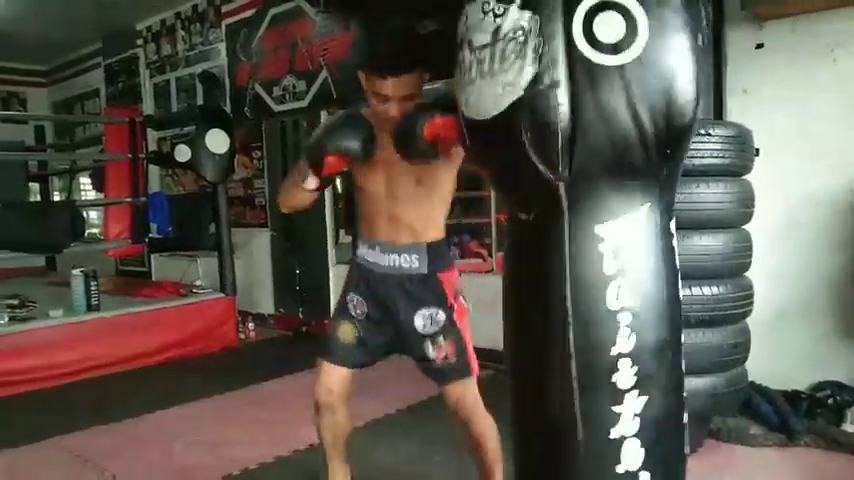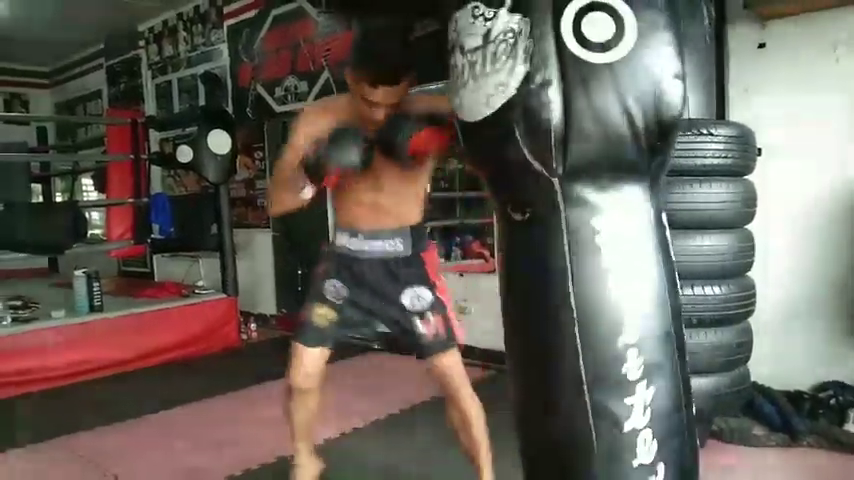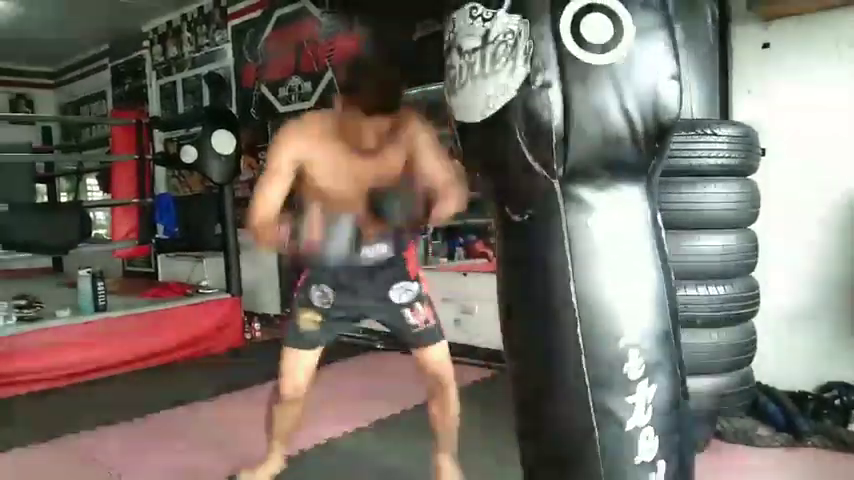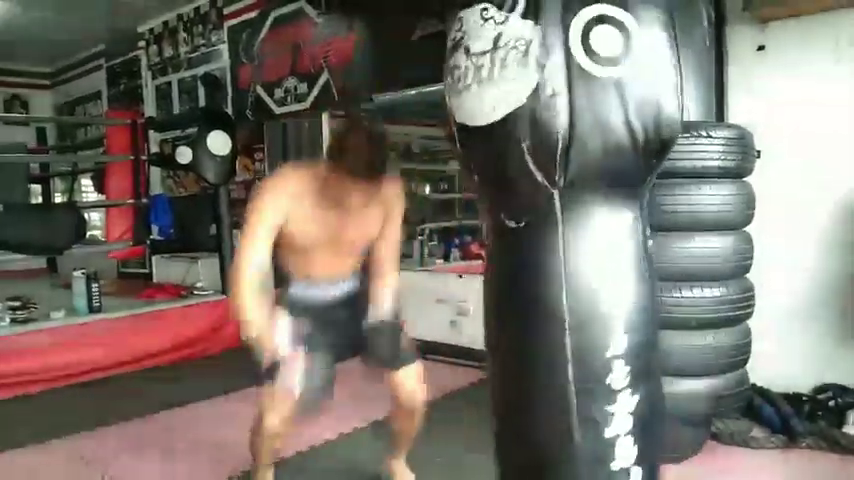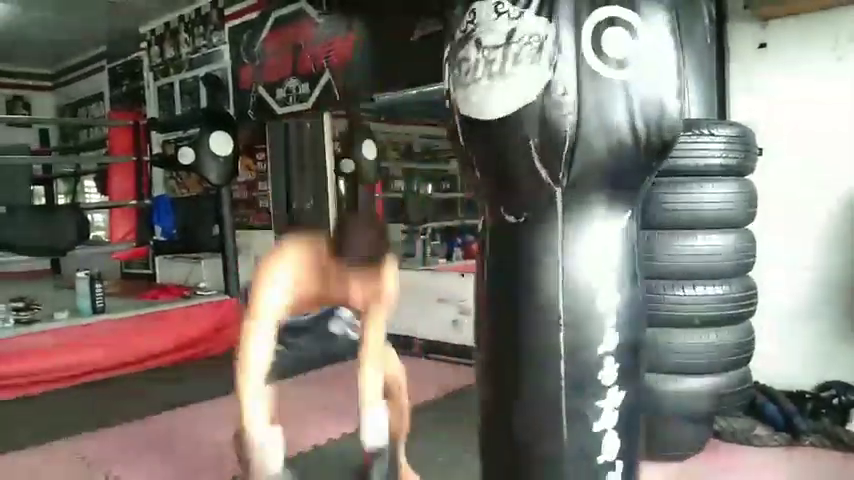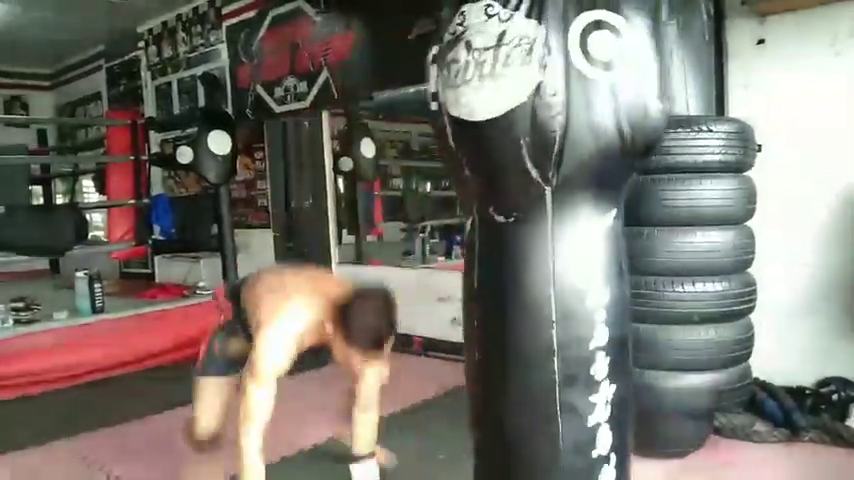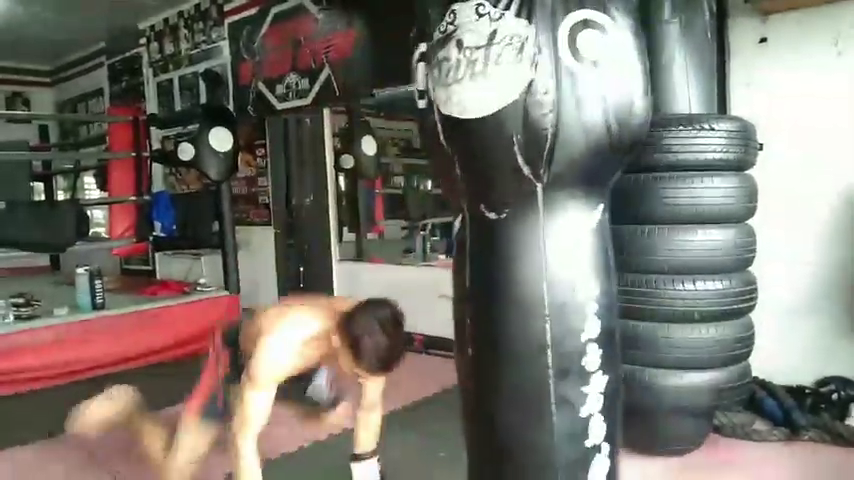
dt=0.1s
person 1, frame 1
right shoulder: (348, 130)
right elbow: (287, 202)
right wrist: (315, 169)
left hip: (426, 276)
right hip: (368, 273)
left knee: (465, 404)
right knee: (327, 392)
person 1, frame 2
left shoulder: (430, 112)
right shoulder: (319, 119)
right elbow: (276, 203)
right wrist: (310, 178)
left hip: (406, 259)
right hip: (345, 259)
left knee: (453, 380)
right knee: (302, 379)
person 1, frame 3
left shoulder: (410, 131)
right shoulder: (299, 137)
left elbow: (453, 191)
right elbow: (258, 224)
left wrist: (428, 211)
left hip: (389, 264)
right hip: (329, 269)
left knee: (440, 372)
right knee: (290, 386)
person 1, frame 4
left shoulder: (388, 192)
right shoulder: (279, 193)
left elbow: (386, 268)
right elbow: (245, 286)
left wrist: (379, 321)
right wrist: (277, 350)
left hip: (357, 295)
right hip: (299, 303)
left knee: (412, 396)
right knee: (272, 420)
person 1, frame 5
left shoulder: (383, 273)
right shoulder: (281, 276)
left elbow: (372, 358)
right elbow: (249, 378)
left wrist: (375, 441)
right hip: (280, 322)
person 1, frame 6
left shoulder: (372, 325)
right shoulder: (283, 326)
left elbow: (368, 405)
right elbow: (250, 437)
right hip: (247, 320)
right knee: (204, 430)
person 1, frame 7
left shoulder: (366, 342)
right shoulder: (281, 346)
left elbow: (371, 408)
right elbow: (244, 440)
right hip: (242, 361)
right ankle: (128, 406)
